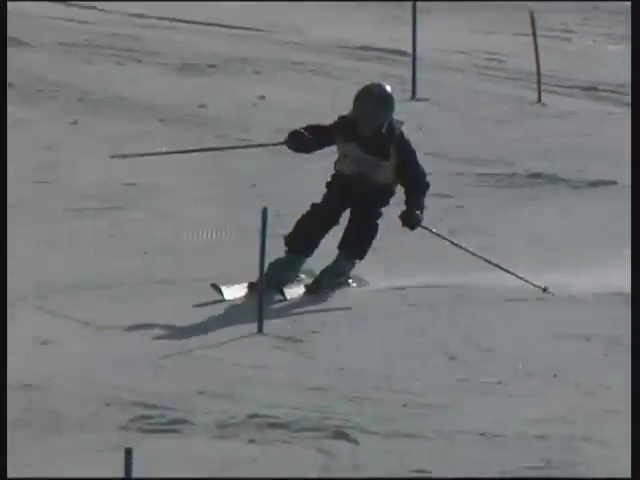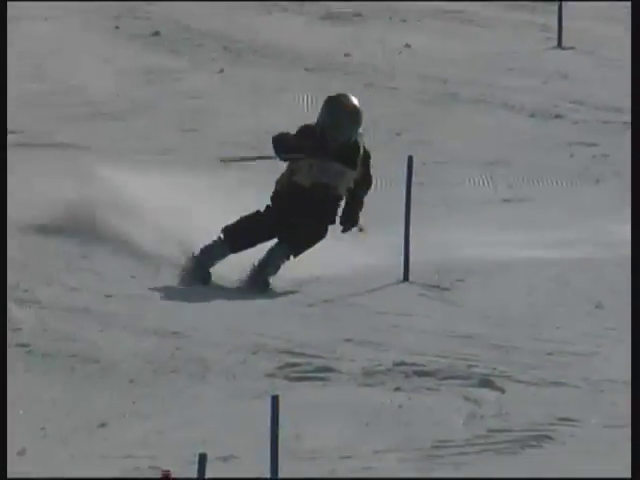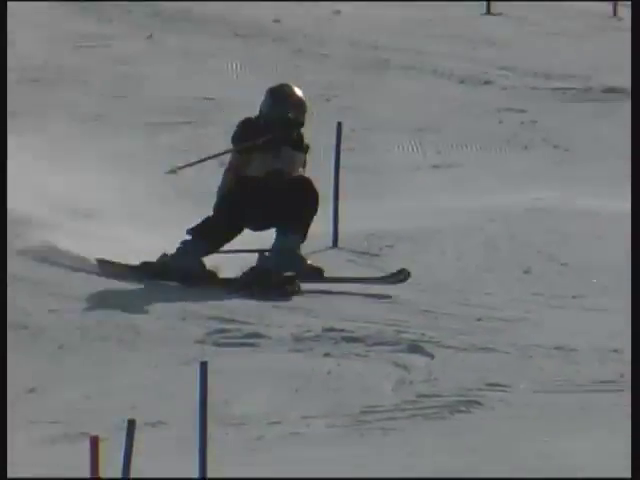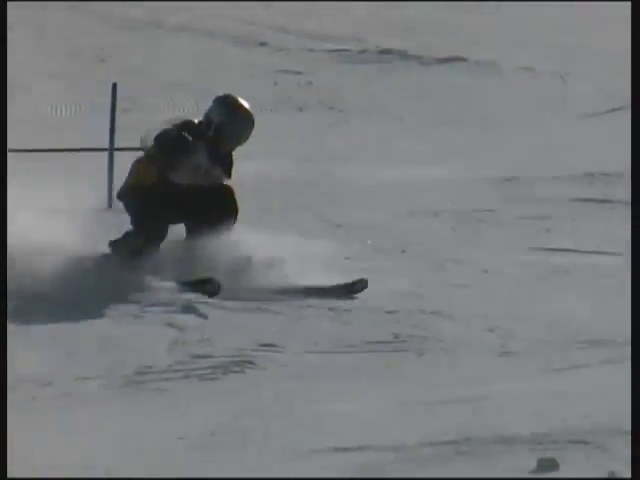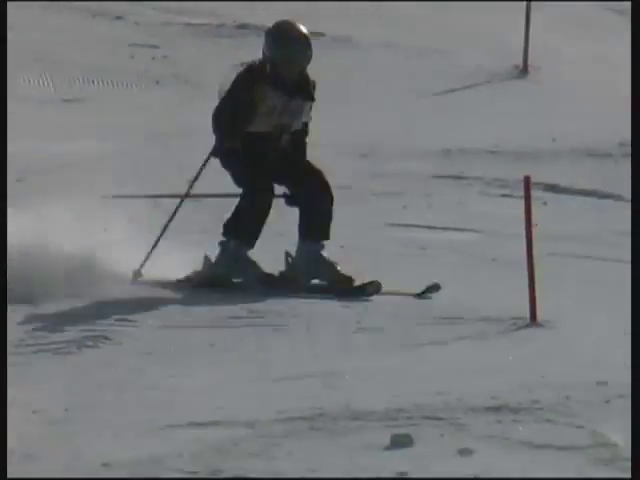
dt=0.3s
person 1, frame 1
left shoulder: (396, 143)
right shoulder: (346, 128)
left elbow: (415, 178)
right elbow: (314, 136)
left wrist: (414, 207)
right wrist: (299, 138)
left hip: (377, 188)
right hip: (346, 180)
left knee: (364, 220)
right knee: (323, 215)
left ankle: (338, 269)
right ankle: (288, 266)
person 1, frame 2
left shoulder: (358, 153)
right shoulder: (310, 137)
left elbow: (362, 184)
right elbow: (282, 146)
left wrist: (352, 209)
right wrist: (302, 148)
left hip: (325, 201)
right hip: (295, 191)
left knee: (318, 223)
right knee: (270, 221)
left ankle: (267, 266)
right ankle: (206, 257)
person 1, frame 3
left shoulder: (298, 146)
right shoulder: (252, 128)
right elbow: (240, 142)
right wrist: (273, 136)
left hip: (272, 206)
right hip: (241, 195)
left knee: (305, 190)
left ankle: (280, 258)
right ankle: (183, 258)
person 1, frame 4
left shoulder: (222, 161)
right shoulder: (190, 133)
right elbow: (163, 142)
right wrist: (174, 146)
left hip: (177, 198)
right hip: (143, 192)
left knee: (225, 202)
right knee: (152, 229)
person 1, frame 5
left shoulder: (302, 87)
right shoulder: (251, 78)
left elbow: (298, 131)
right elbow: (224, 124)
left wrist: (299, 173)
left hip: (277, 149)
right hip: (240, 148)
left knee: (316, 187)
right knee: (260, 189)
left ankle: (309, 259)
right ankle: (233, 256)
